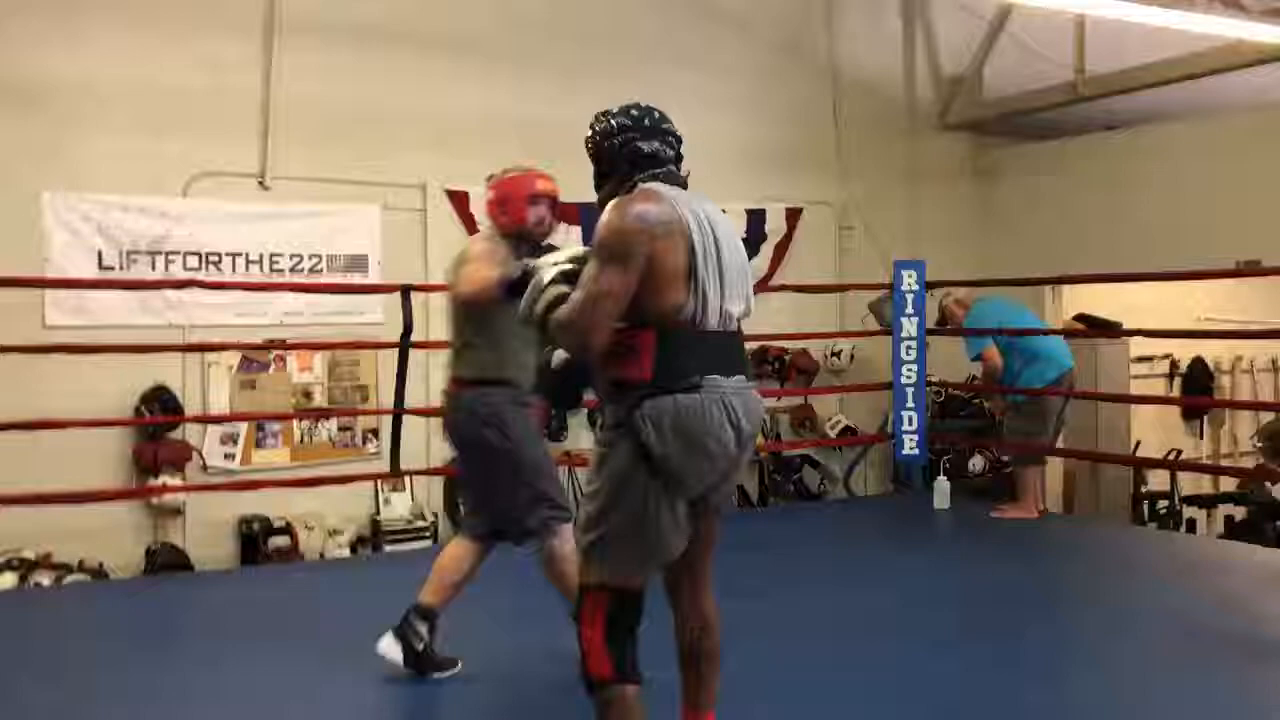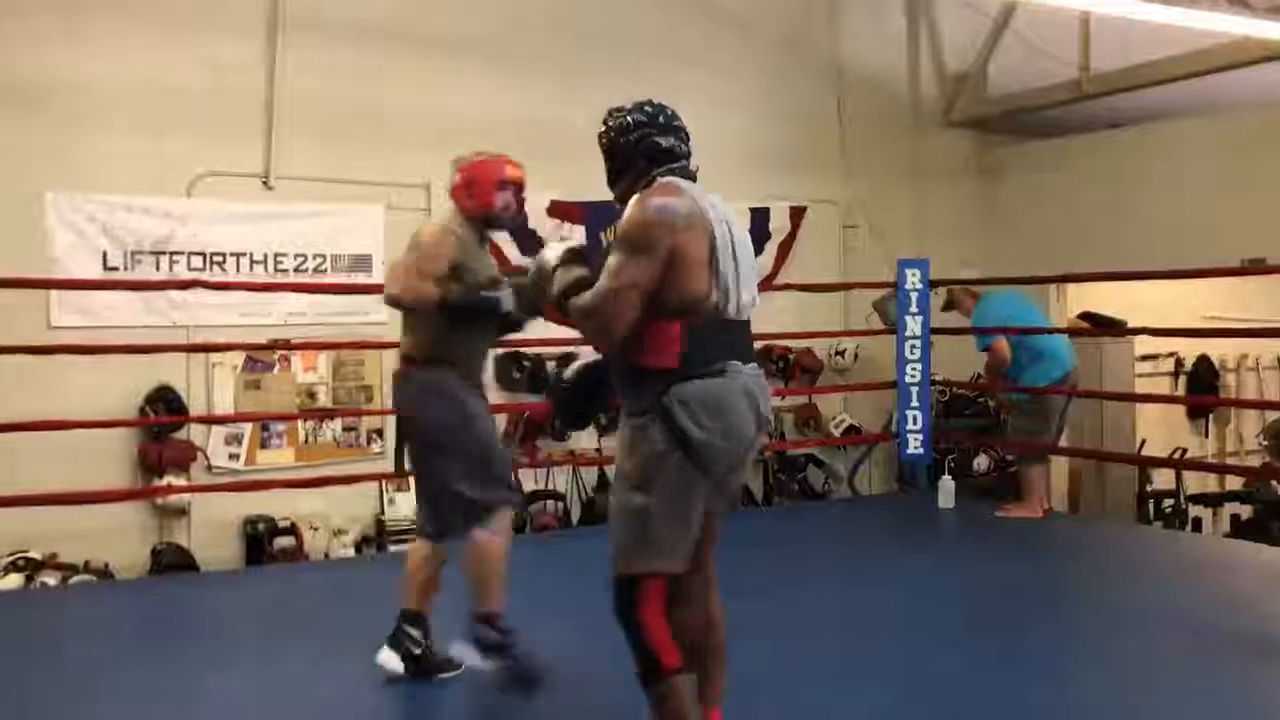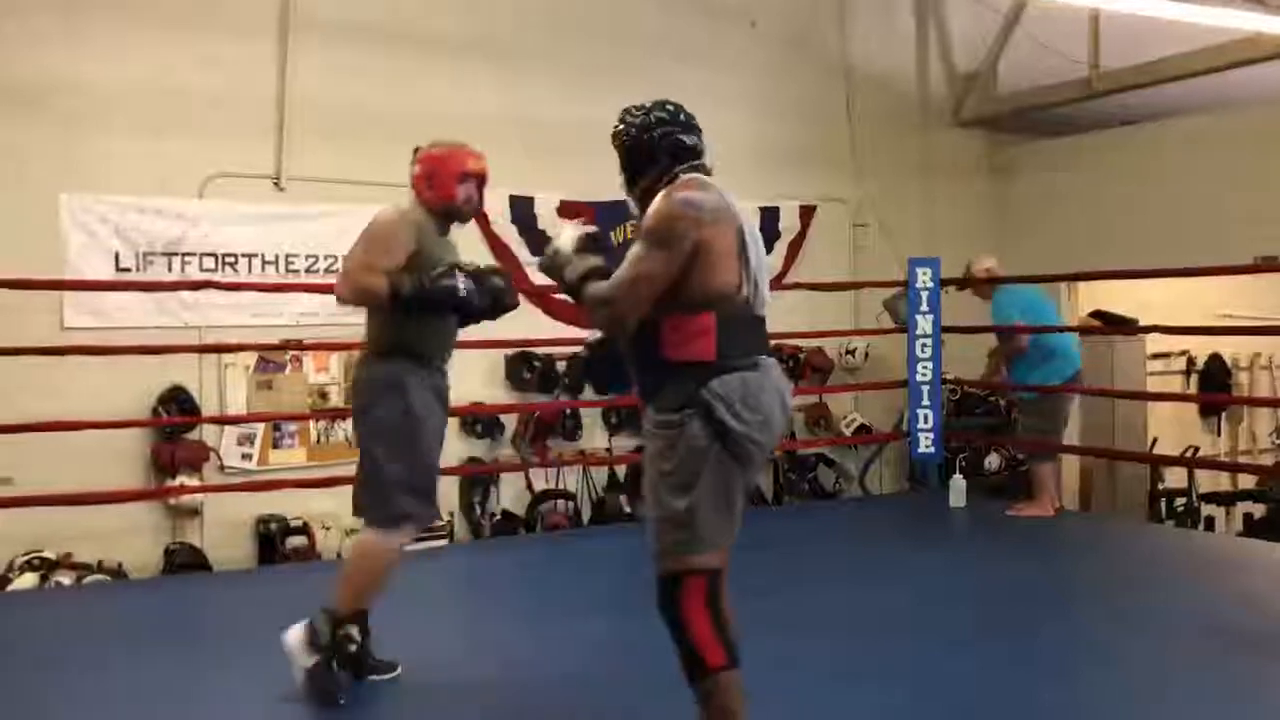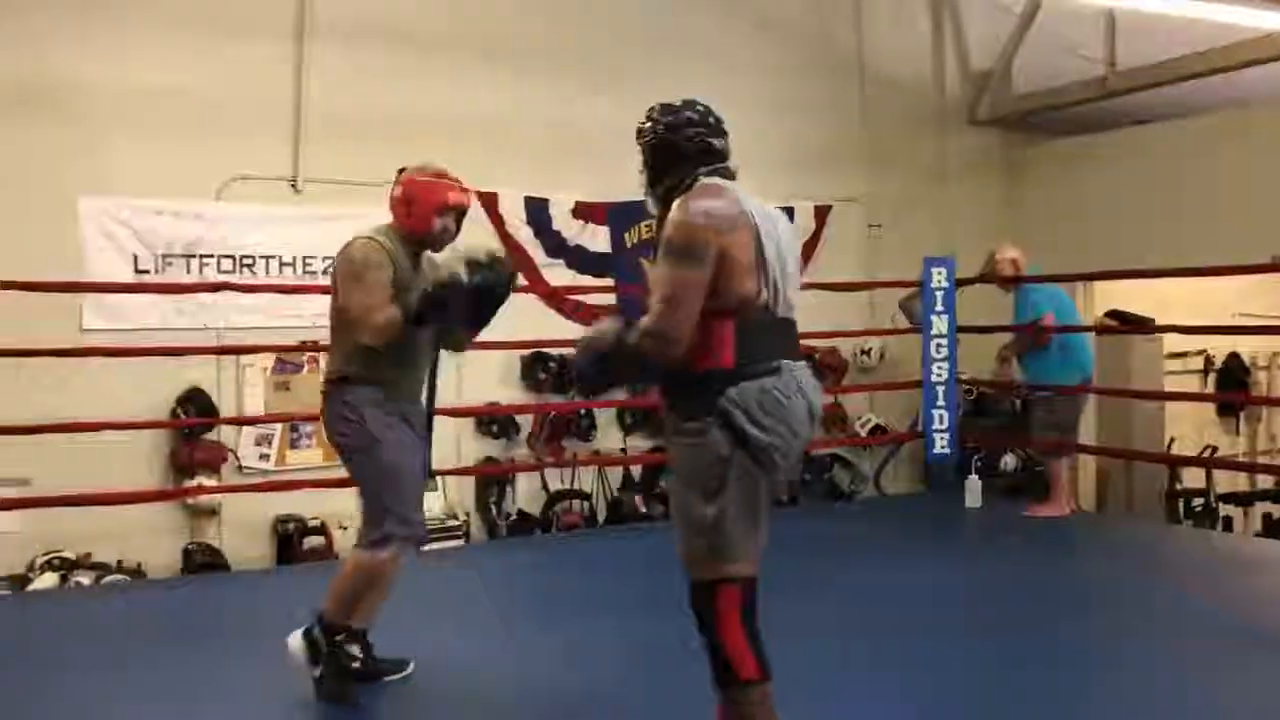
dt=0.2s
person 1, frame 1
left shoulder: (635, 212)
right shoulder: (710, 217)
left elbow: (588, 333)
left wrist: (549, 301)
left hip: (665, 419)
right hip: (728, 408)
left knee: (604, 607)
right knee: (691, 581)
person 1, frame 2
left shoulder: (657, 205)
right shoulder: (710, 209)
left elbow: (608, 321)
left wrist: (563, 279)
right wrist: (604, 366)
left hip: (683, 411)
right hip: (729, 398)
left knee: (643, 594)
right knee: (693, 575)
person 1, frame 3
left shoulder: (681, 201)
right shoulder: (716, 206)
left elbow: (618, 310)
left wrist: (576, 268)
left hip: (707, 407)
right hip: (736, 396)
left knee: (687, 590)
right knee: (704, 581)
person 1, frame 4
left shoulder: (699, 208)
right shoulder: (761, 213)
left elbow: (670, 336)
left wrist: (614, 346)
right wrist: (639, 335)
left hip: (735, 411)
right hip: (783, 397)
left knee: (721, 600)
right knee: (729, 586)
person 2, frame 1
left shoulder: (513, 260)
right shoulder: (484, 252)
left elbow: (519, 333)
right elbow: (469, 291)
right wrist: (528, 276)
left hip: (494, 403)
right hip: (491, 404)
left knee: (484, 526)
right knee: (550, 515)
left ankle: (410, 636)
person 2, frame 2
left shoulder: (476, 247)
right shoulder: (443, 236)
right elbow: (400, 289)
left wrist: (508, 306)
right wrist: (476, 303)
left hip: (447, 388)
right hip: (438, 388)
left knee: (444, 519)
right knee: (494, 503)
left ankle: (408, 641)
right ankle: (491, 631)
person 2, frame 3
left shoulder: (443, 240)
right shoulder: (397, 225)
right elbow: (350, 284)
left wrist: (469, 299)
right wrist: (430, 291)
left hip: (421, 383)
right hip: (394, 381)
left knee: (395, 516)
right knee: (396, 515)
left ankle: (346, 634)
right ankle: (318, 634)
person 2, frame 4
left shoulder: (428, 265)
right shoulder: (365, 253)
left elbow: (454, 337)
right elbow: (369, 331)
left wrist: (476, 298)
right wrist: (431, 300)
left hip: (405, 408)
right hip: (363, 404)
left knee: (391, 534)
right knee: (392, 532)
left ankle: (350, 649)
right ankle: (321, 636)
person 3, frame 1
left shoulder: (973, 321)
right shoulder: (993, 304)
left elbow: (994, 363)
left wrist: (994, 395)
left hip: (1039, 376)
right hip: (1060, 367)
left knee: (1024, 443)
right knee: (1035, 443)
left ankle: (1027, 506)
right ankle: (1035, 500)
person 3, frame 2
left shoulder: (983, 312)
right shoulder: (1005, 296)
left elbow: (1002, 354)
left wrist: (992, 376)
right wrist: (997, 376)
left hip: (1041, 375)
right hip: (1061, 366)
left knee: (1028, 441)
right knee: (1040, 440)
left ankle: (1032, 505)
right ankle: (1040, 499)
person 3, frame 3
left shoulder: (1003, 298)
right shoulder: (1020, 290)
left elbow: (1018, 341)
left wrist: (995, 357)
right wrist: (999, 359)
left hip: (1047, 373)
right hip: (1063, 367)
left knee: (1037, 440)
right knee: (1046, 438)
left ankle: (1043, 503)
right ankle: (1050, 497)
person 3, frame 4
left shoulder: (1030, 290)
right shoulder: (1028, 290)
left elbow: (1046, 331)
right elbow: (1031, 335)
left wrist: (1012, 347)
right wrist: (1010, 351)
left hip: (1063, 373)
right hip: (1052, 373)
left knee: (1050, 439)
right knee: (1052, 438)
left ankle: (1059, 502)
right ankle: (1064, 498)
